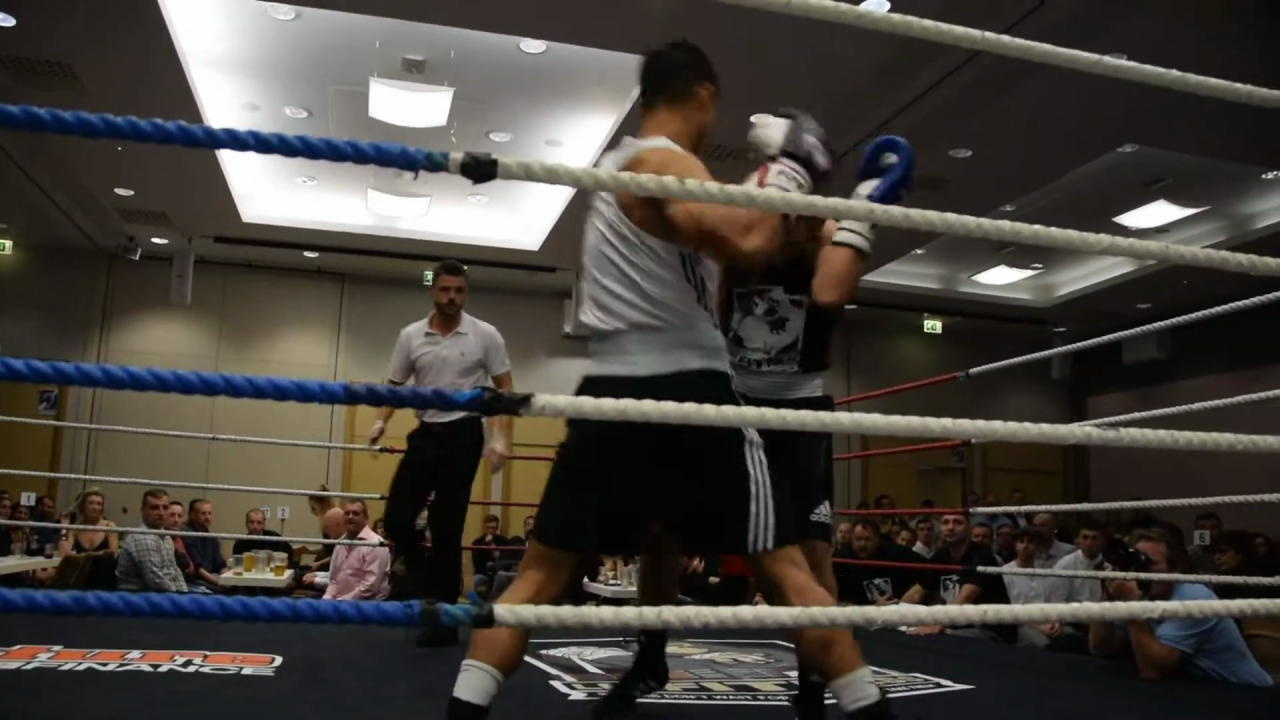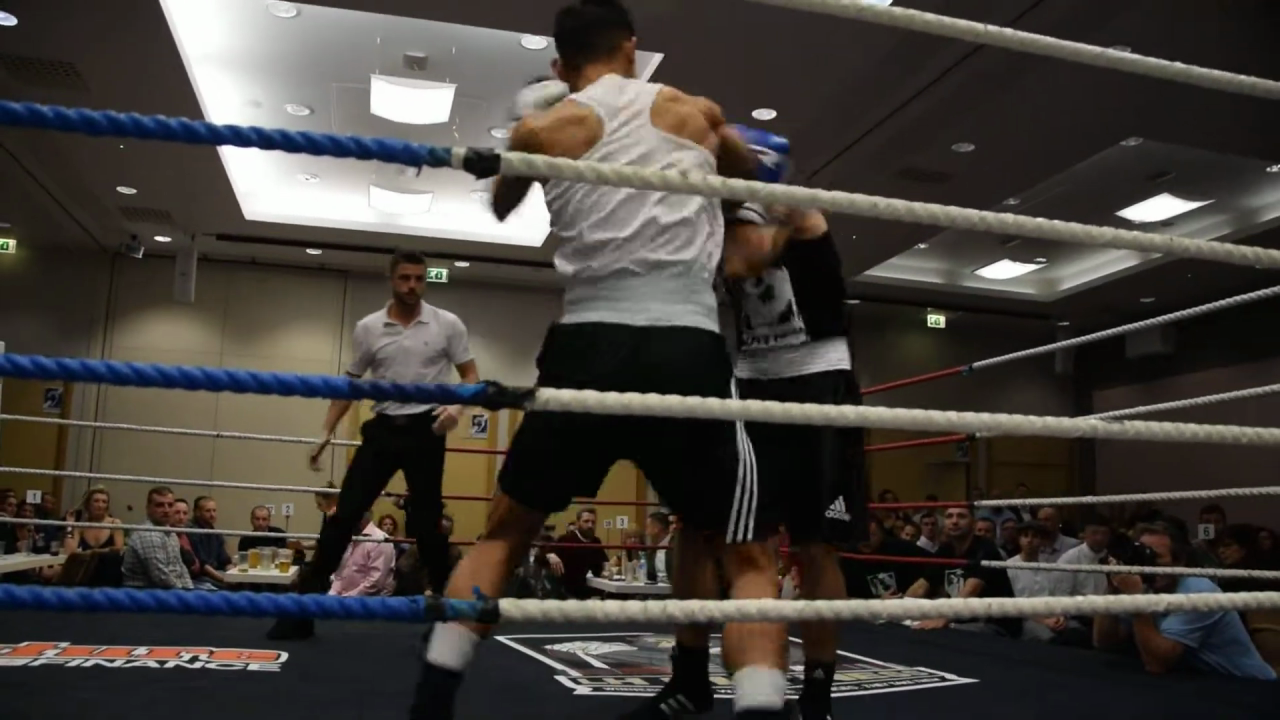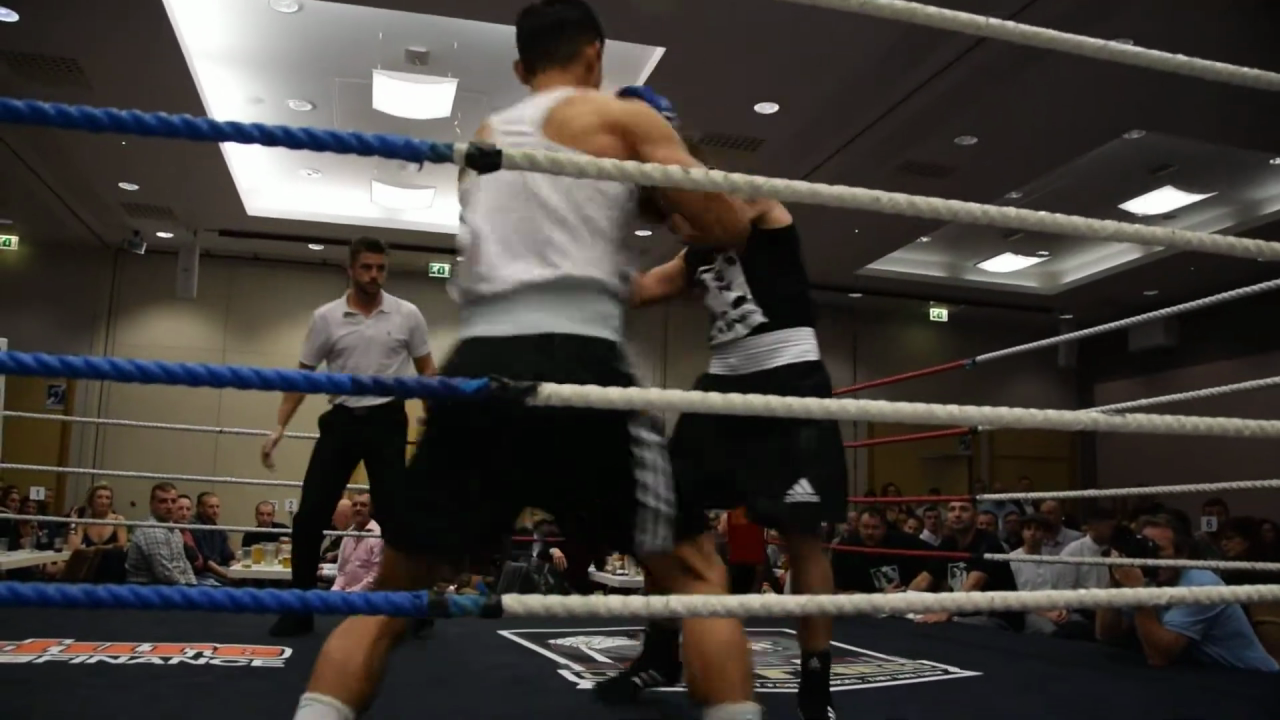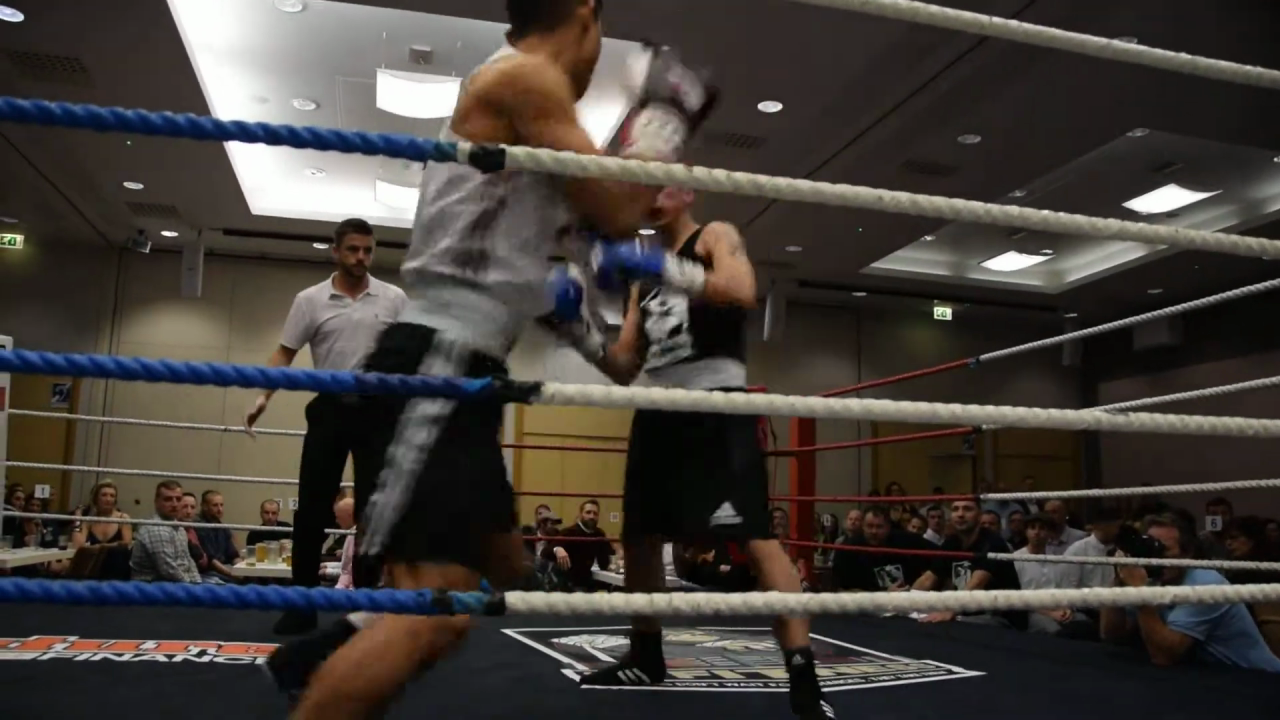
dt=0.2s
person 1, frame 1
left shoulder: (613, 163)
right shoulder: (670, 164)
right elbow: (747, 243)
right wrist: (789, 173)
left hip: (606, 400)
right hip: (689, 393)
left knee: (537, 576)
right knee: (787, 567)
person 1, frame 2
left shoulder: (547, 127)
right shoulder: (692, 109)
left elbow: (501, 204)
right elbow: (749, 171)
left hip: (584, 354)
right hip: (687, 355)
left knee: (499, 535)
right knee: (750, 568)
person 1, frame 3
left shoulder: (489, 136)
right shoulder: (621, 119)
right elbow: (724, 222)
left hip: (477, 370)
right hip: (576, 368)
left knee: (397, 590)
right knee: (695, 575)
person 1, frame 4
left shoulder: (503, 92)
right shoulder: (521, 77)
right elbow: (602, 198)
right wrist: (667, 113)
left hip: (453, 369)
right hip: (439, 367)
left knee: (499, 564)
right knee: (435, 608)
left ankle: (337, 643)
person 2, frame 1
left shoulder: (827, 232)
left elbow: (828, 295)
left wrist: (864, 203)
left hip: (796, 408)
left knee: (809, 548)
left ankle: (814, 691)
person 2, frame 2
left shoulder: (791, 204)
right shoulder: (721, 230)
left elbow: (742, 262)
left hip: (819, 386)
right hip: (752, 388)
left knee: (815, 547)
right ankle: (687, 678)
person 2, frame 3
left shoulder: (754, 200)
right shoulder: (695, 254)
left elbow: (703, 227)
right elbow: (635, 293)
left hip: (788, 374)
right hip: (722, 382)
left knee: (798, 527)
right ankle: (659, 652)
person 2, frame 4
left shoulder: (718, 237)
right shoulder: (645, 280)
left elbow: (743, 294)
right elbow: (623, 367)
left wrist: (662, 271)
left hip: (717, 401)
right hip: (661, 410)
left knee: (754, 536)
right knee: (638, 539)
right ankle: (646, 658)
person 3, frame 1
left shoulder: (485, 335)
right shoulder: (410, 336)
left elbow: (505, 389)
right elbow: (395, 387)
left wrist: (500, 436)
right wrist: (381, 421)
left hip: (463, 436)
right hip: (425, 435)
left knee: (445, 526)
right knee: (397, 519)
right ankle: (425, 595)
person 3, frame 2
left shoulder: (448, 324)
right shoulder: (369, 328)
left elbow: (470, 376)
right elbow: (349, 384)
left wrist: (457, 405)
right wrist: (326, 432)
left hip: (424, 431)
right hip: (381, 429)
left knee: (425, 525)
right knee: (344, 517)
person 3, frame 3
left shoulder: (407, 315)
right shoulder: (325, 317)
left elbow: (425, 369)
right elbow: (303, 375)
right wrist: (279, 427)
left hip: (387, 421)
right hip: (340, 421)
left knee: (391, 513)
right knee: (310, 514)
right ankle: (299, 608)
person 3, frame 4
left shoulder: (393, 299)
right shoulder: (310, 300)
right elbow: (284, 354)
right wrist: (263, 397)
left hip: (375, 410)
right hip: (329, 409)
left knee: (371, 506)
right knee: (311, 509)
right ankle: (303, 604)
